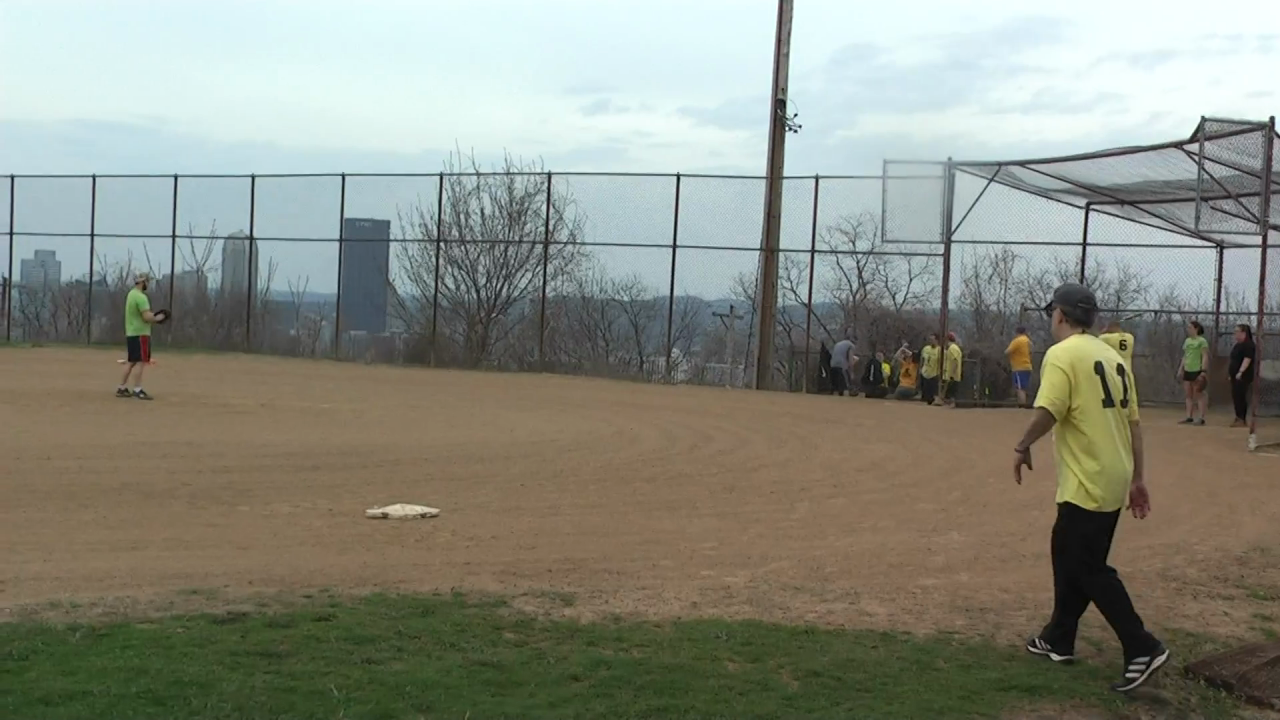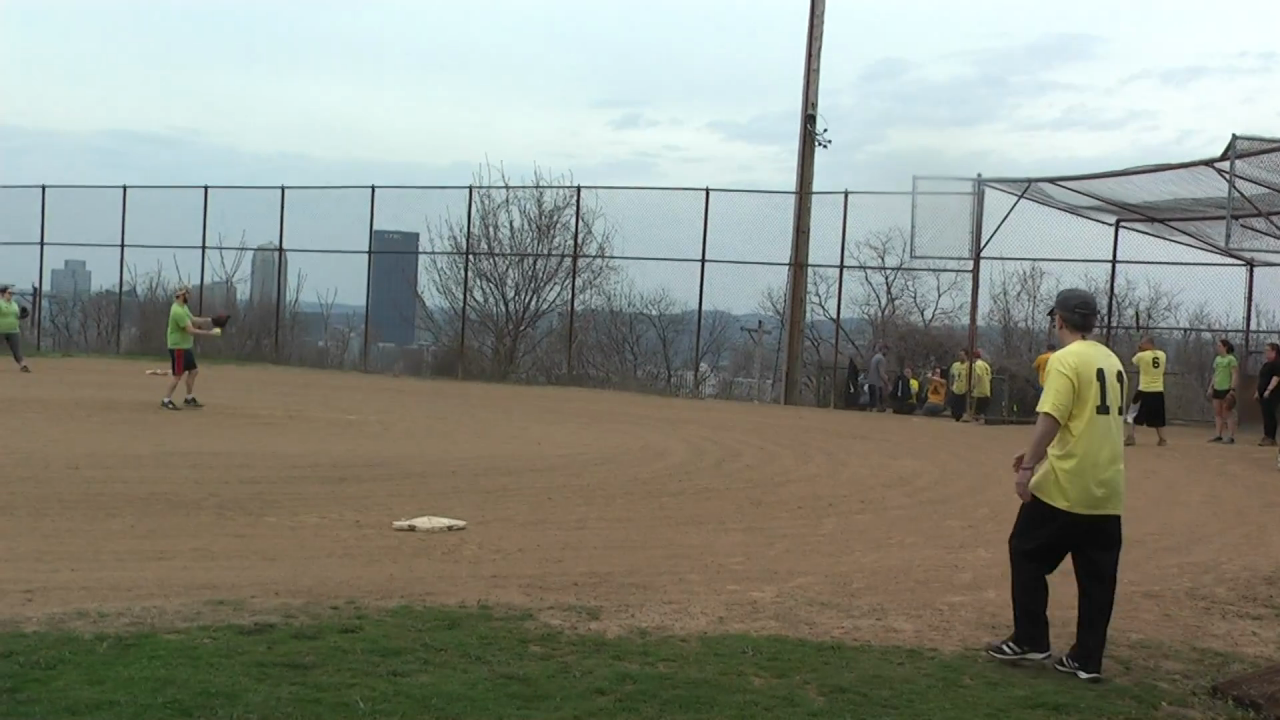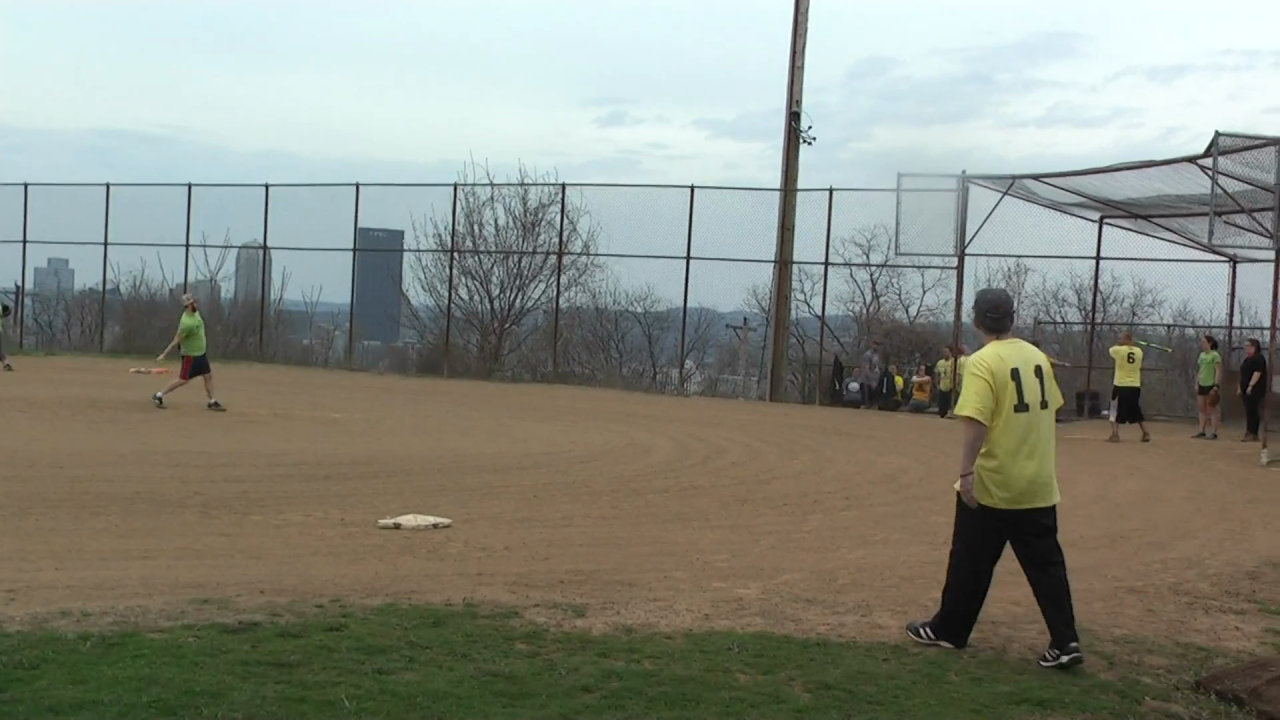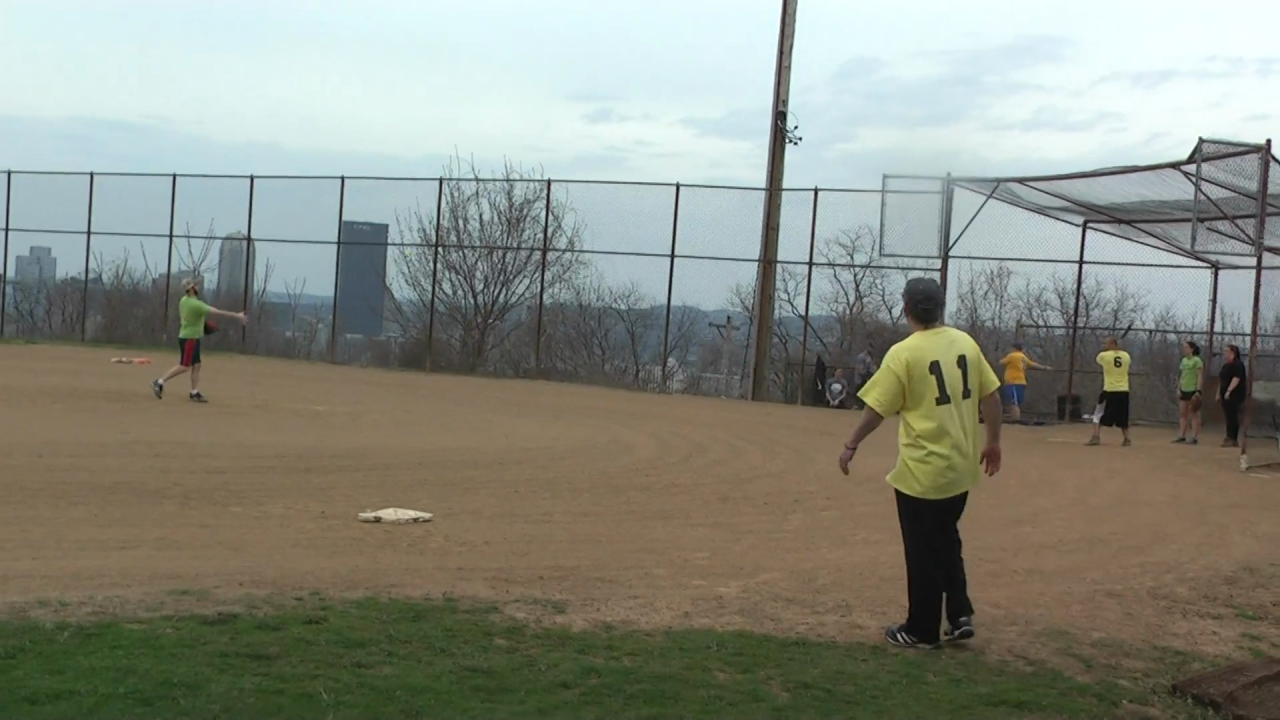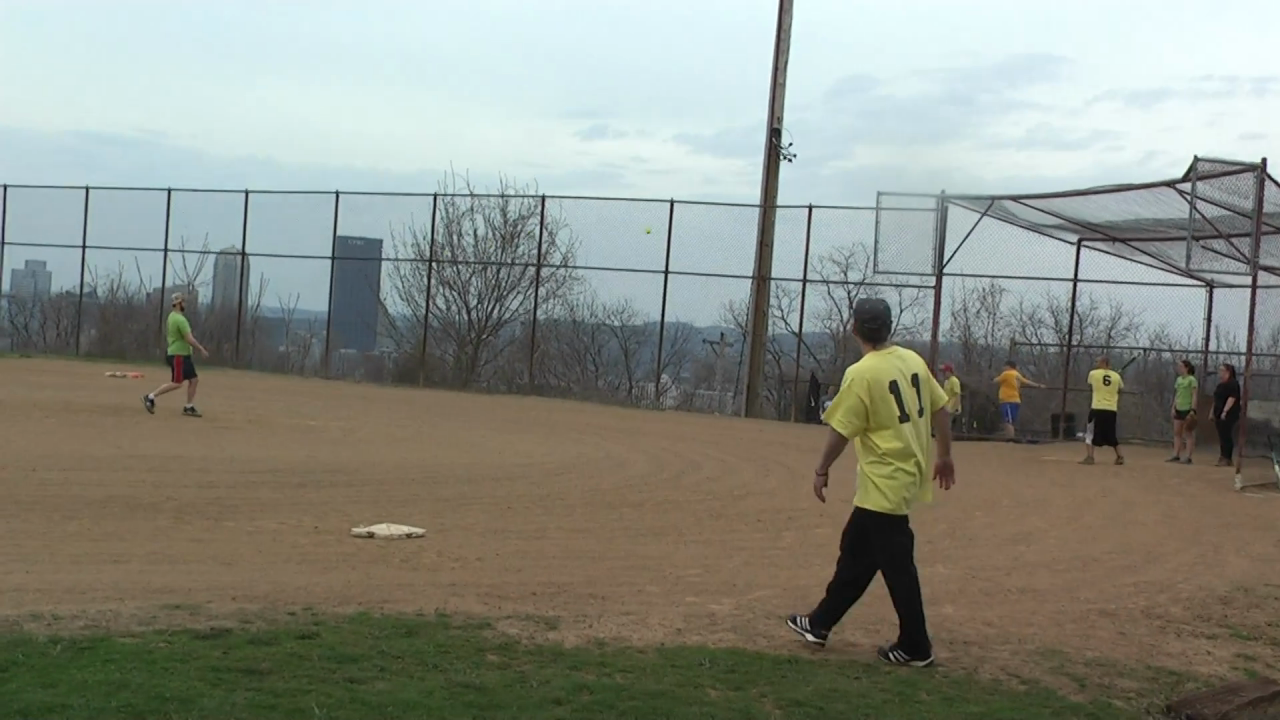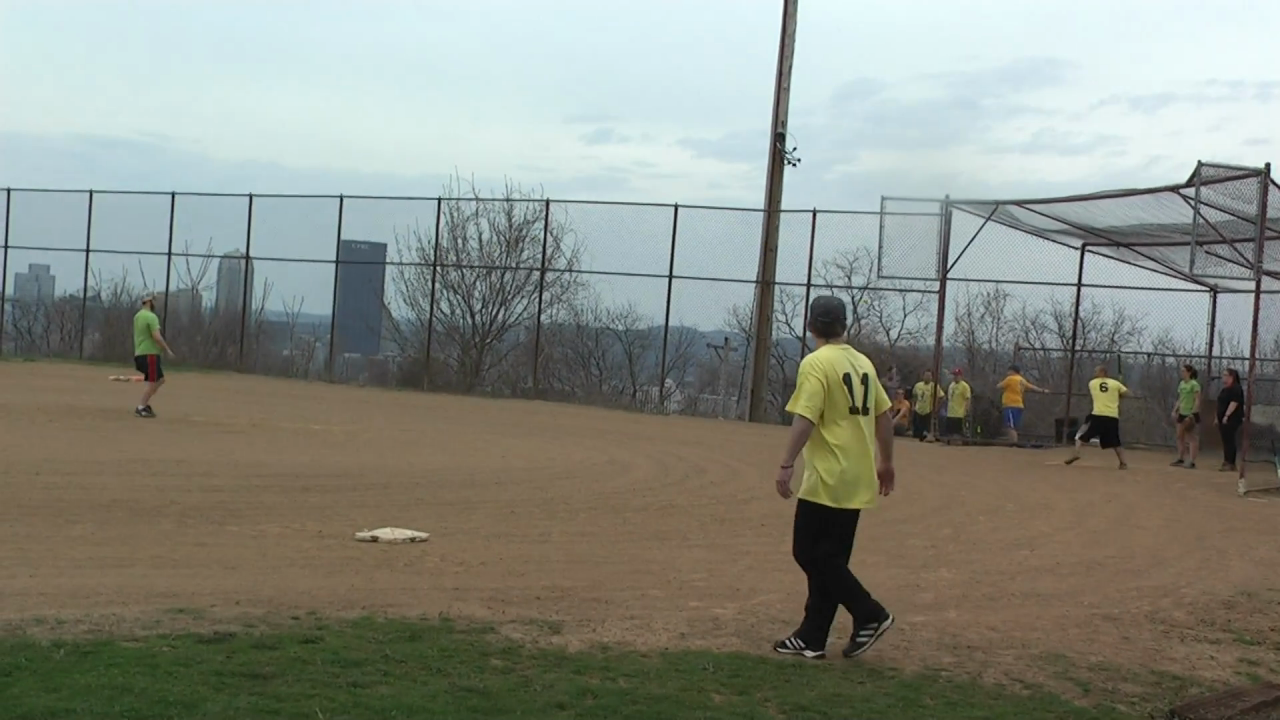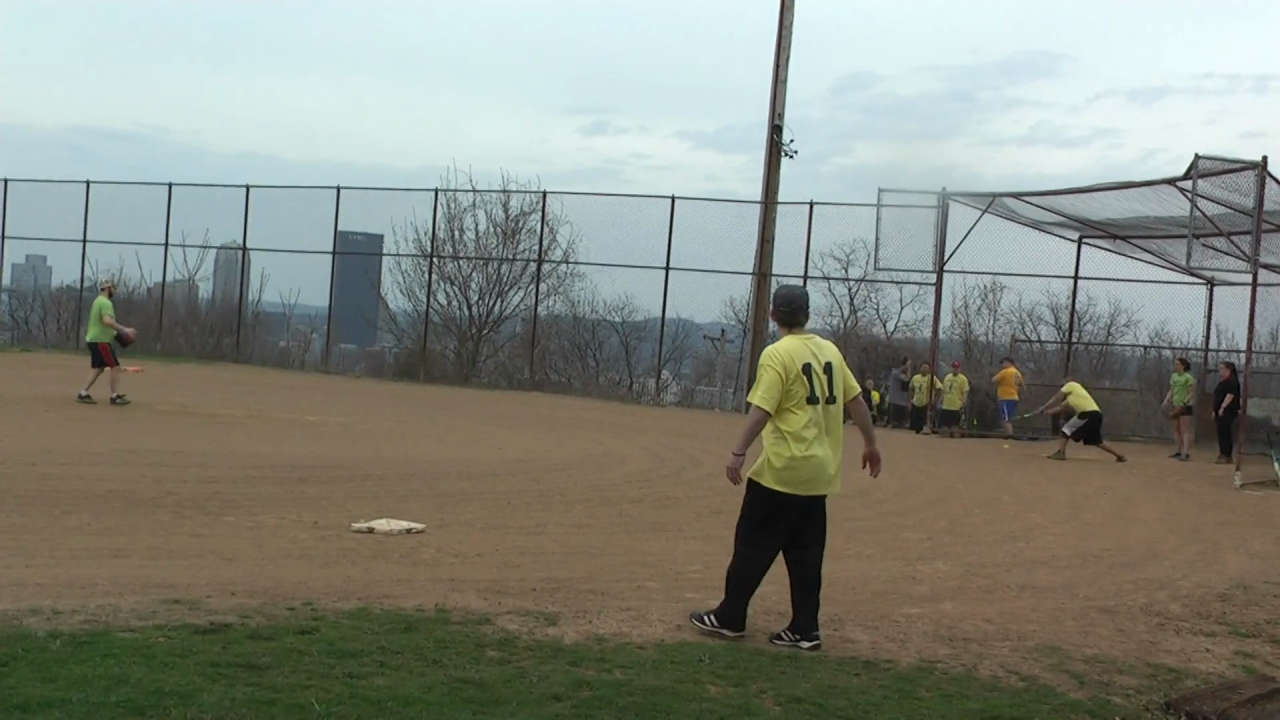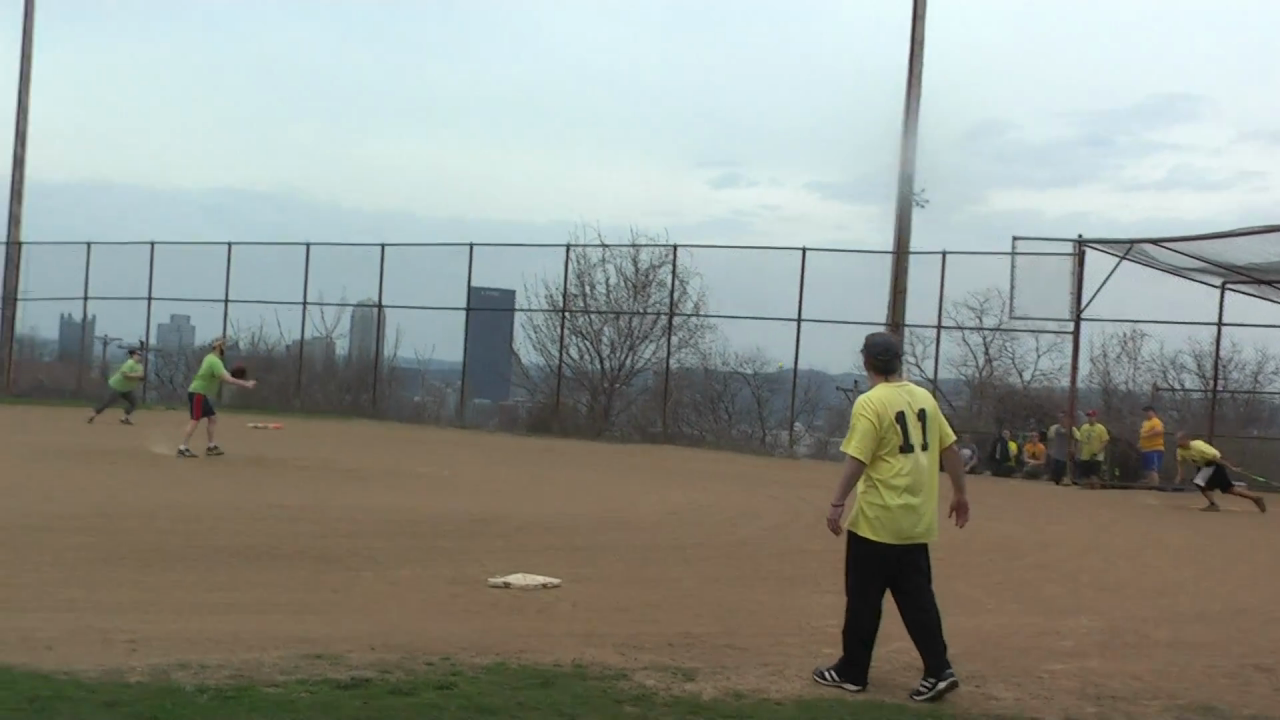
dt=0.4s
person 1, frame 1
left shoulder: (1062, 353)
right shoulder: (1112, 354)
left elbow: (1048, 412)
right elbow: (1131, 420)
left wrist: (1022, 447)
right wrist: (1137, 478)
left hip: (1086, 481)
right hip: (1116, 479)
left knee: (1087, 568)
right knee: (1070, 555)
left ankle: (1141, 647)
right ankle: (1058, 639)
person 1, frame 2
left shoulder: (1064, 359)
right shoulder: (1111, 360)
left elbow: (1053, 418)
left wrist: (1032, 466)
right wrist: (1038, 453)
left hip: (1066, 483)
right hip: (1108, 487)
left knee: (1027, 555)
right knee: (1099, 574)
left ankle: (1031, 640)
right ankle: (1087, 658)
person 1, frame 3
left shoulder: (981, 362)
right shoulder: (1036, 356)
left elbow: (976, 423)
right elbow: (1049, 412)
left wrist: (965, 472)
left hip: (992, 482)
right hip: (1037, 484)
left knee: (970, 560)
right knee: (1046, 563)
left ankle: (949, 629)
right ankle: (1065, 640)
person 1, frame 4
left shoulder: (904, 353)
right shoulder: (966, 342)
left elbow: (878, 407)
right elbow: (991, 396)
left wrist: (851, 446)
right wrist: (992, 441)
left hip: (922, 470)
right hip: (961, 467)
left knee: (923, 551)
right knee: (946, 545)
left ankle: (923, 629)
right ankle: (960, 614)
person 1, frame 5
left shoulder: (860, 374)
right shoulder: (914, 361)
left elbow: (842, 431)
right elbow: (940, 410)
left wrist: (821, 470)
right wrist: (944, 456)
left hip: (883, 484)
right hip: (909, 478)
left knee: (896, 565)
right knee: (857, 552)
left ankle: (916, 647)
right ankle: (820, 623)
person 1, frame 6
left shoulder: (815, 363)
right shoulder: (862, 361)
left elbow: (805, 419)
right elbow: (883, 415)
left wrist: (785, 465)
right wrist: (886, 461)
left hip: (829, 480)
right hip: (857, 479)
left knee: (813, 554)
right knee: (828, 555)
left ankle: (870, 615)
right ankle: (812, 638)
person 1, frame 7
left shoulder: (777, 353)
right shoulder: (830, 349)
left elbow: (761, 409)
right elbow: (856, 401)
left wrist: (738, 452)
right wrist: (870, 444)
left hip: (782, 468)
right hip: (819, 470)
left knee: (753, 543)
right knee: (807, 551)
left ankle: (730, 617)
right ankle: (805, 628)
person 1, frame 8
left shoulder: (869, 402)
right shoulder: (924, 397)
left elbow: (856, 460)
right elbow: (950, 450)
left wrist: (837, 504)
right wrist: (959, 494)
left hip: (879, 519)
right hip: (917, 521)
left knee: (863, 598)
right knee: (918, 599)
left ankle: (852, 673)
right ankle: (939, 671)
